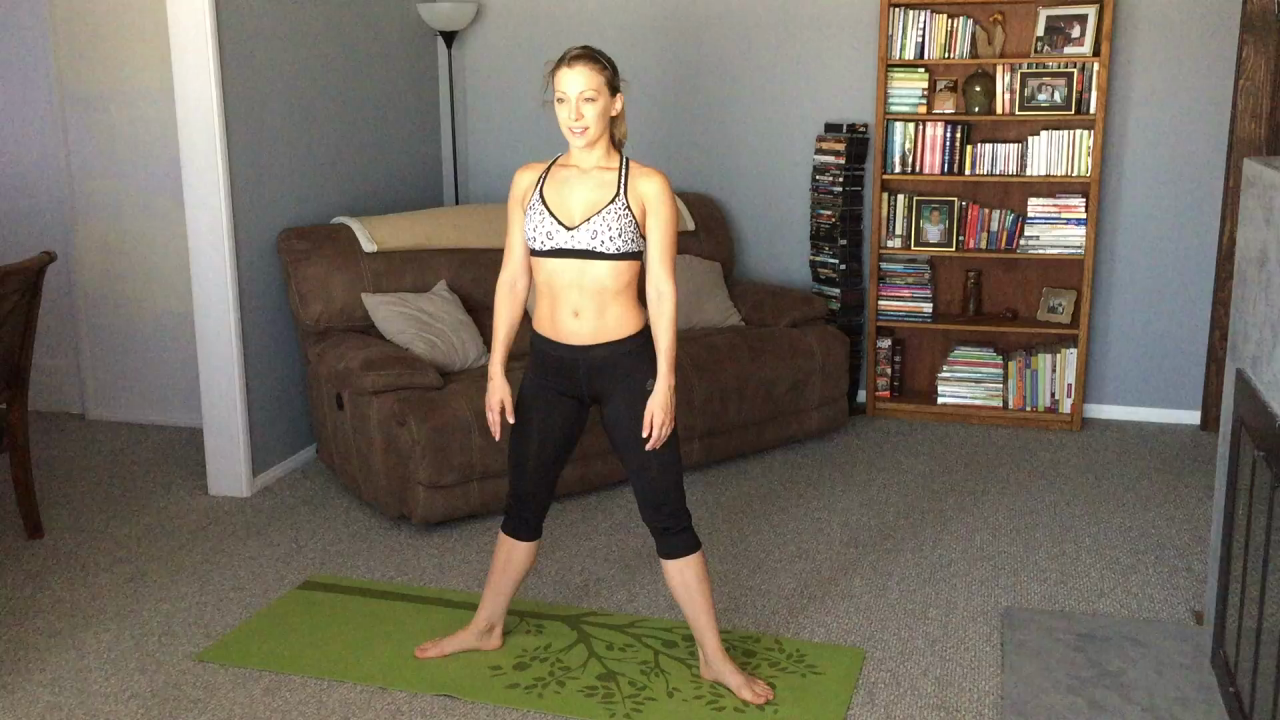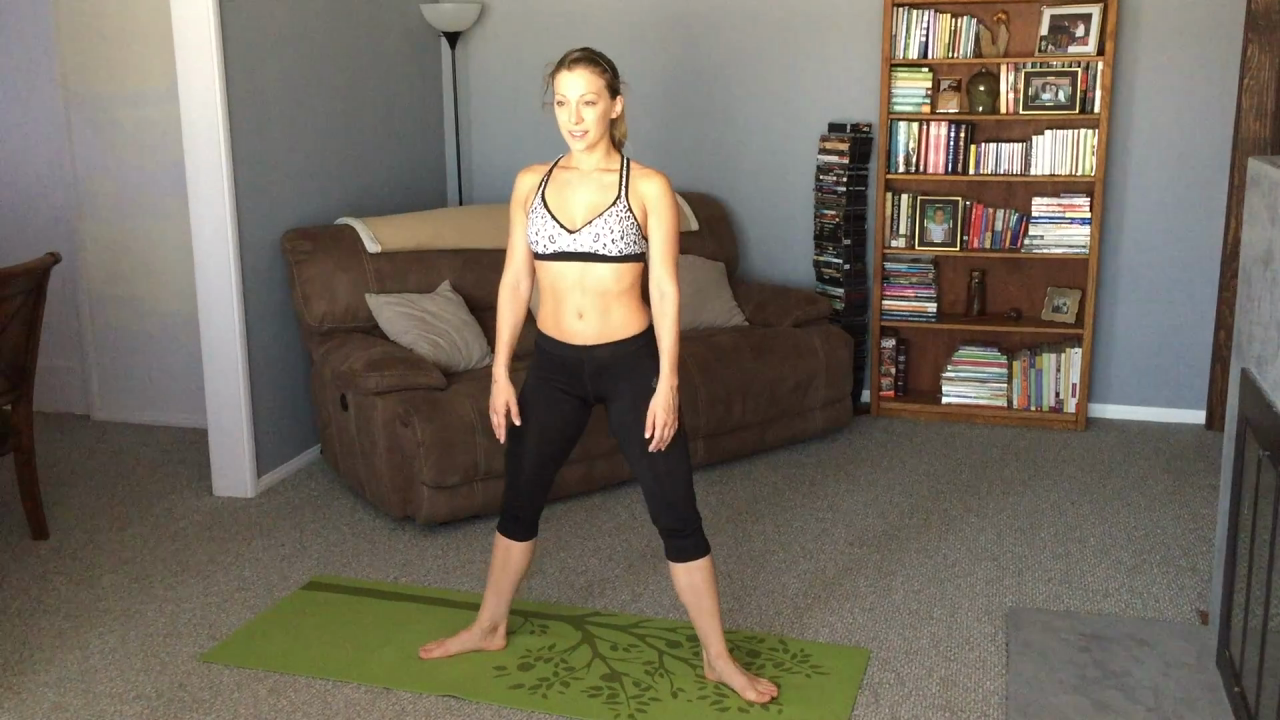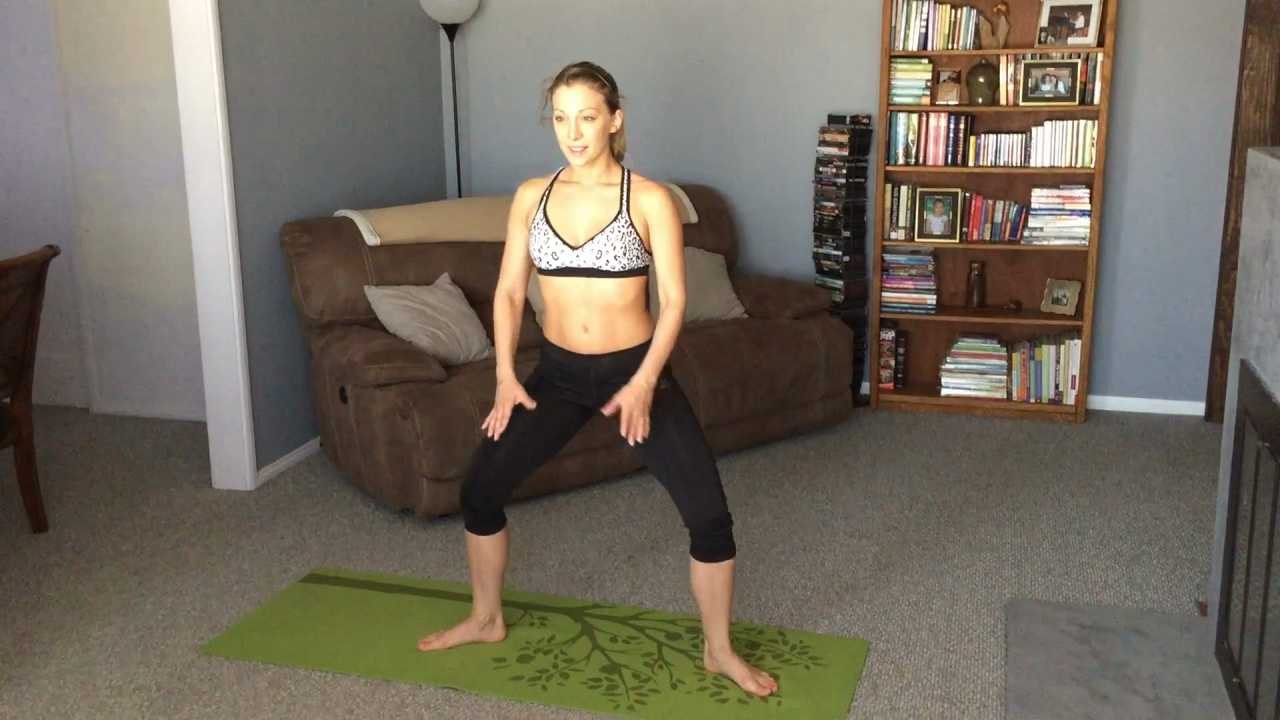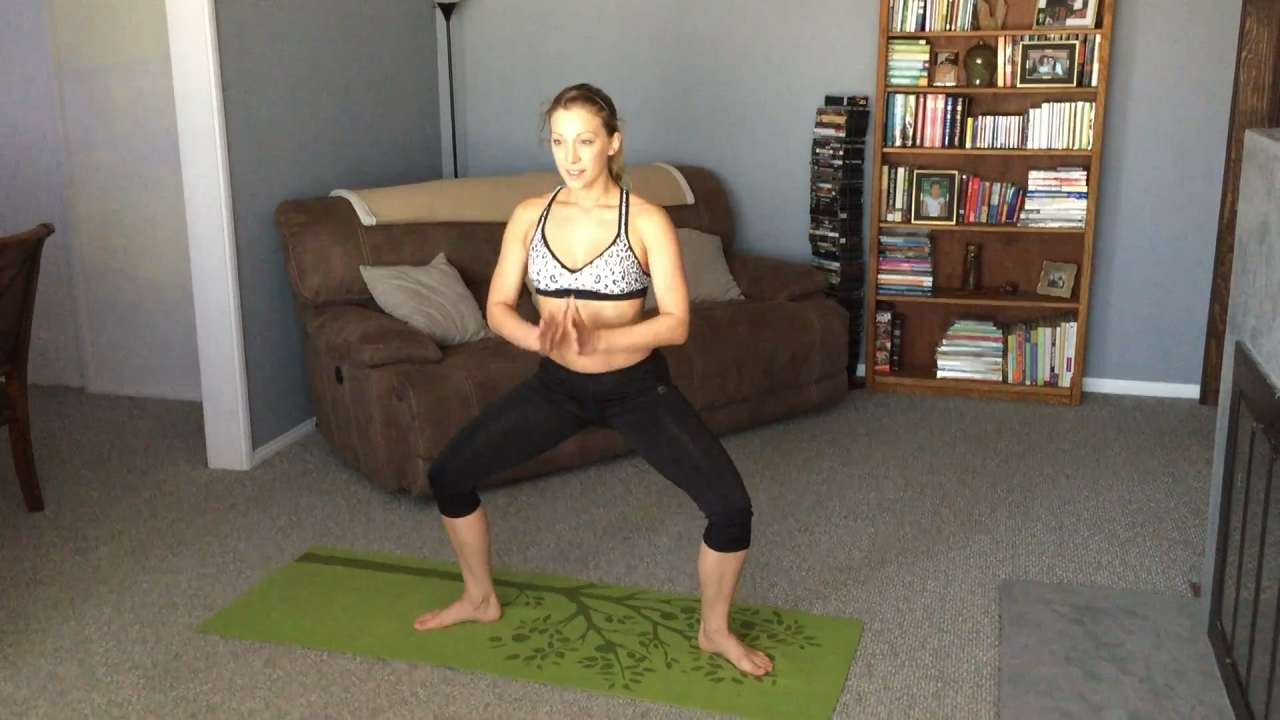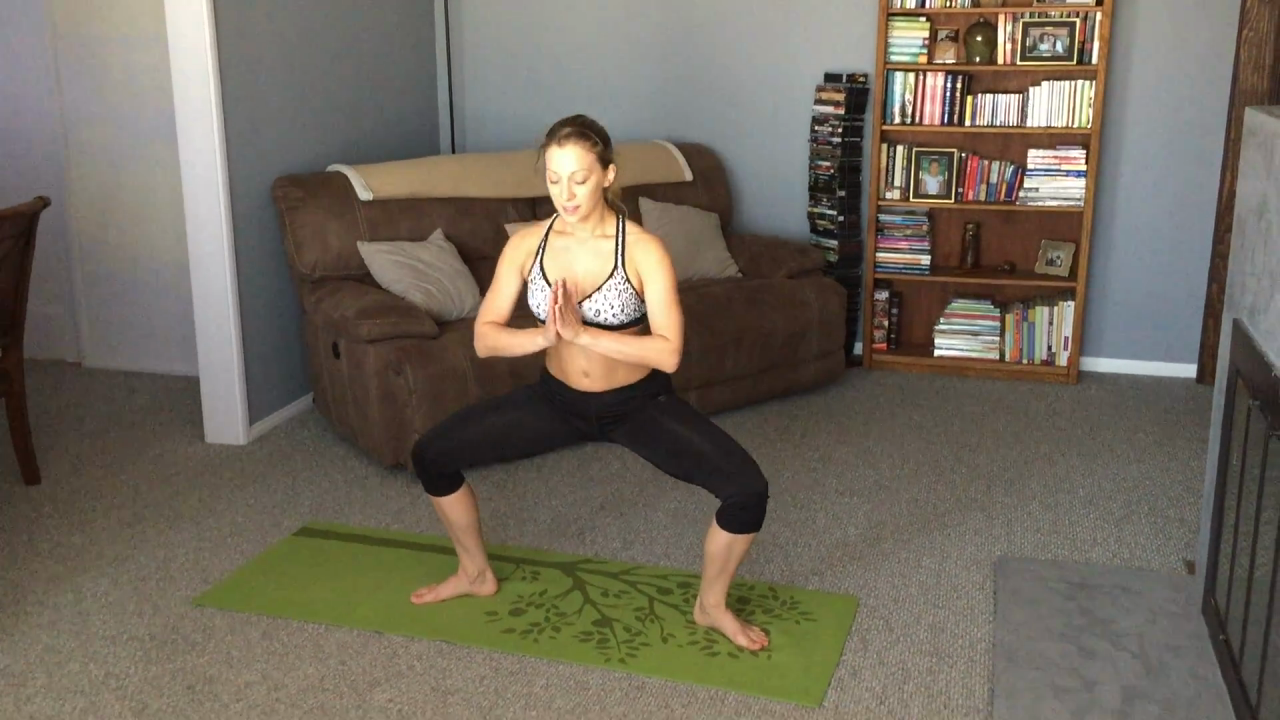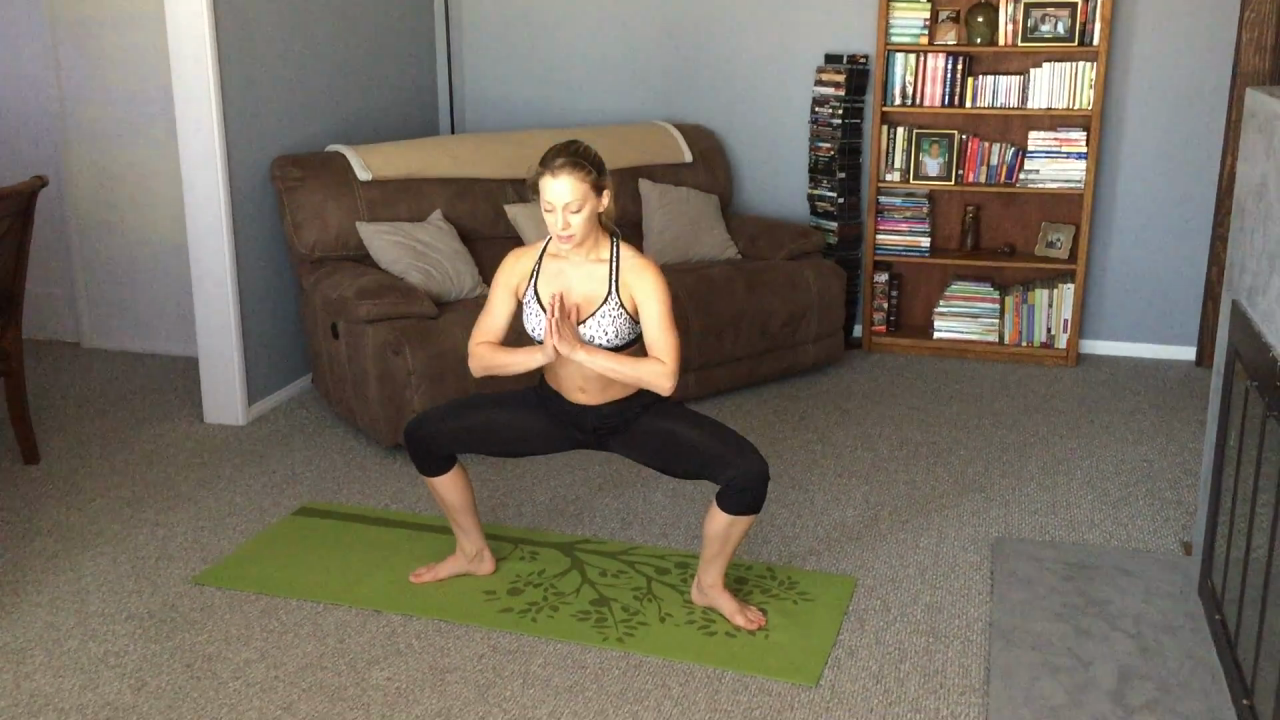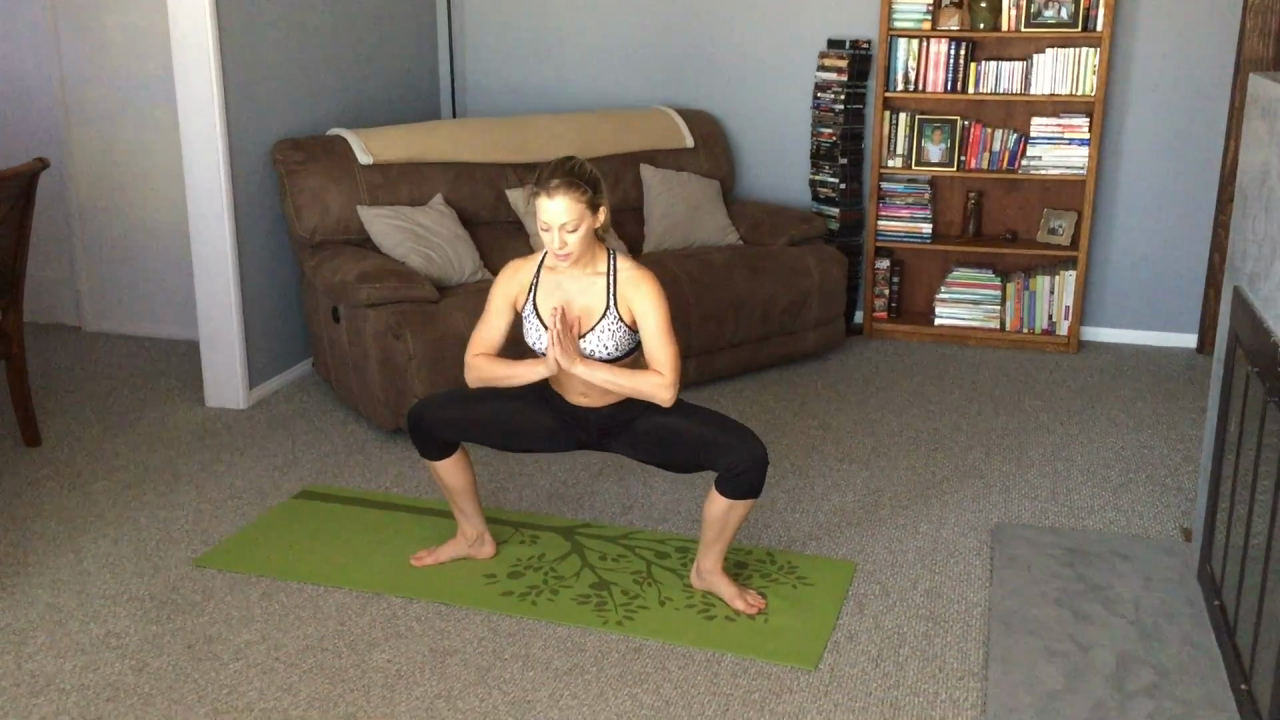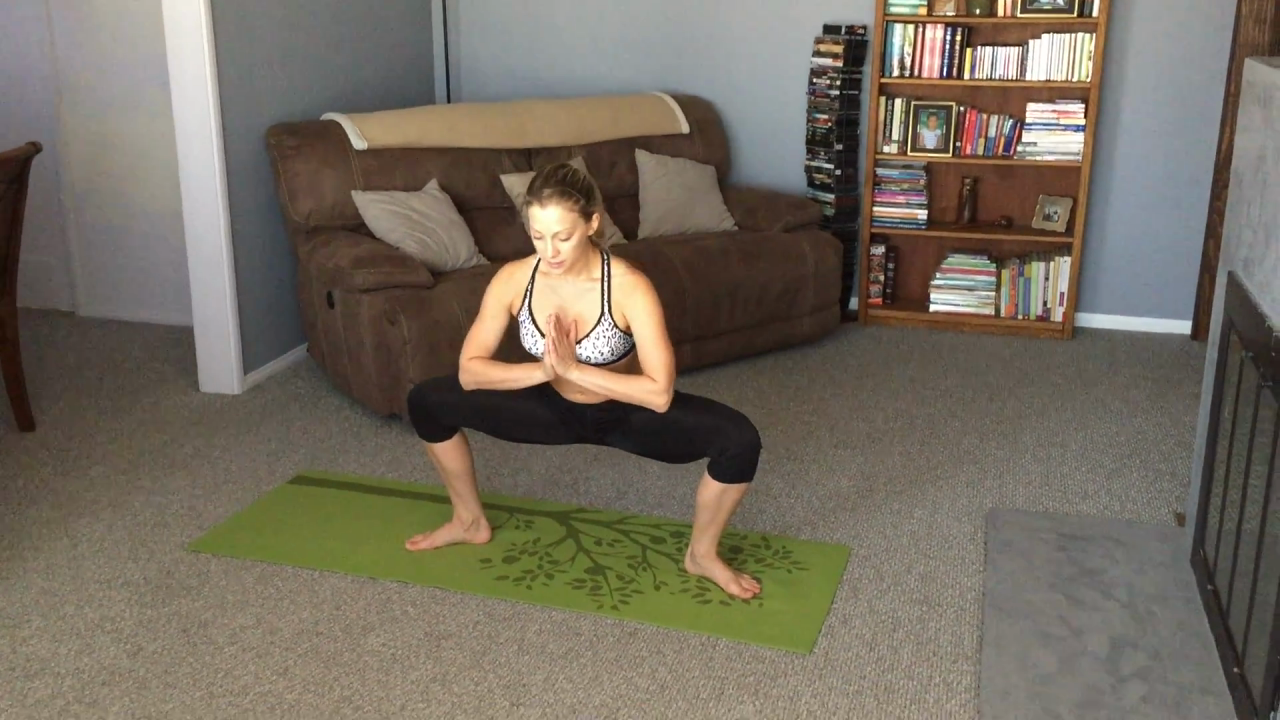
dt=0.4s
person 1, frame 1
left shoulder: (647, 186)
right shoulder: (529, 180)
left elbow: (662, 289)
right elbow: (512, 280)
left wrist: (665, 382)
right wrist: (497, 369)
left hip: (626, 365)
right hip: (550, 366)
left knee: (665, 512)
right knee: (525, 501)
left ankle: (714, 657)
right ankle: (485, 627)
person 1, frame 2
left shoulder: (649, 186)
right shoulder: (531, 183)
left elbow: (665, 290)
right elbow: (514, 283)
left wrist: (667, 384)
right wrist: (500, 373)
left hip: (632, 365)
right hip: (554, 366)
left knee: (675, 514)
right knee: (519, 501)
left ankle: (717, 657)
right ankle: (489, 626)
person 1, frame 3
left shoulder: (650, 199)
right shoulder: (531, 196)
left elbow: (674, 300)
right elbow: (507, 292)
left wrist: (643, 385)
right wrist: (506, 377)
left hip: (636, 374)
right hip: (557, 372)
left knee: (709, 515)
right knee: (479, 492)
left ankle: (718, 650)
right ankle: (486, 619)
person 1, frame 4
left shoulder: (647, 221)
right shoulder: (529, 215)
left elbow: (677, 323)
right elbow: (497, 308)
left wrist: (596, 336)
right wrist: (538, 336)
left hip: (637, 388)
right hip: (556, 385)
left knee: (731, 507)
right knee: (447, 475)
left ankle: (715, 629)
right ankle: (479, 599)
person 1, frame 5
left shoulder: (643, 249)
right shoulder: (525, 244)
left elbow: (670, 354)
right elbow: (483, 338)
left wrist: (581, 331)
right wrist: (546, 335)
left hip: (639, 403)
right hip: (556, 398)
left knee: (748, 490)
right knee: (431, 455)
left ankle: (711, 604)
right ankle: (476, 573)
person 1, frame 6
left shoulder: (637, 272)
right shoulder: (520, 264)
left elbow: (665, 377)
right elbow: (478, 357)
left wrist: (578, 350)
right wrist: (544, 353)
left hip: (634, 414)
right hip: (553, 408)
left knee: (749, 473)
right knee: (424, 435)
left ankle: (708, 584)
right ankle: (473, 553)
person 1, frame 7
left shoulder: (635, 283)
right shoulder: (517, 276)
left elbow: (665, 389)
right elbow: (474, 369)
left wrist: (579, 364)
right wrist: (546, 365)
left hip: (632, 417)
right hip: (555, 411)
left knee: (747, 457)
right knee: (427, 419)
left ankle: (707, 569)
right ankle: (474, 537)
person 1, frame 8
left shoulder: (629, 286)
right shoulder: (512, 279)
left elbow: (660, 393)
right elbow: (469, 371)
left wrist: (573, 368)
right wrist: (542, 370)
left hip: (625, 413)
right hip: (554, 408)
left knee: (739, 440)
right knee: (427, 401)
left ankle: (701, 554)
right ankle: (470, 521)
